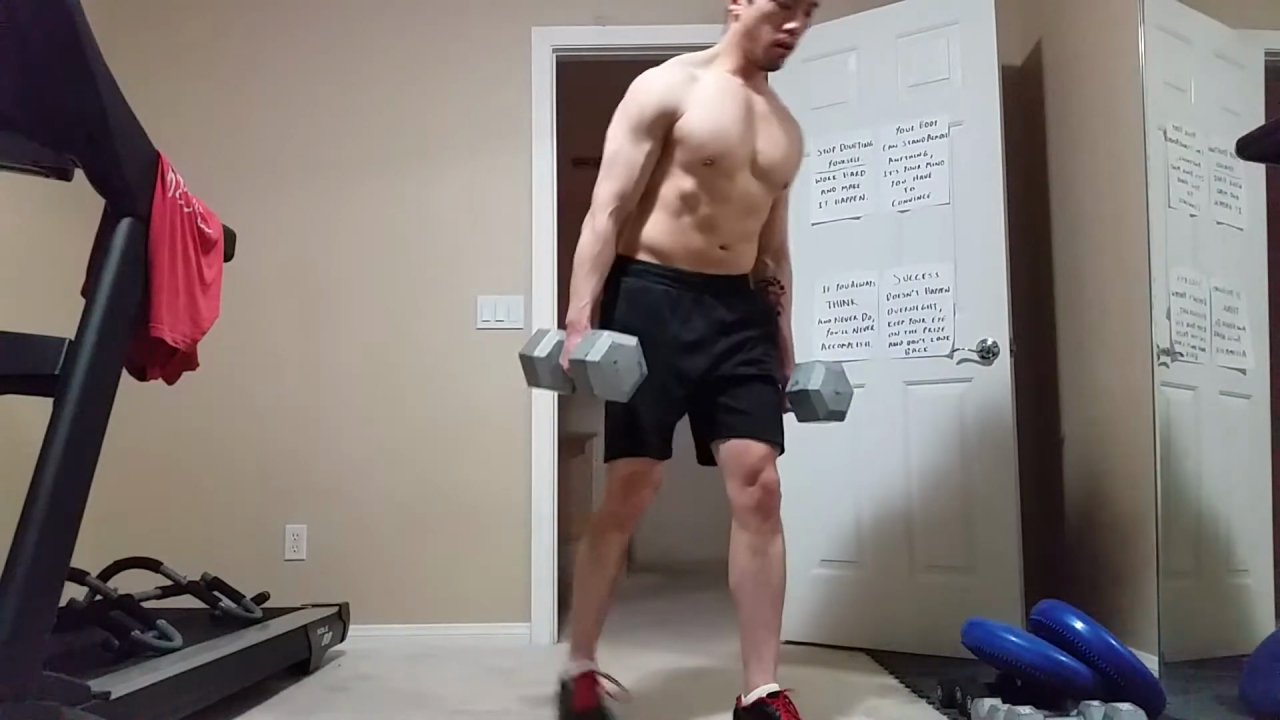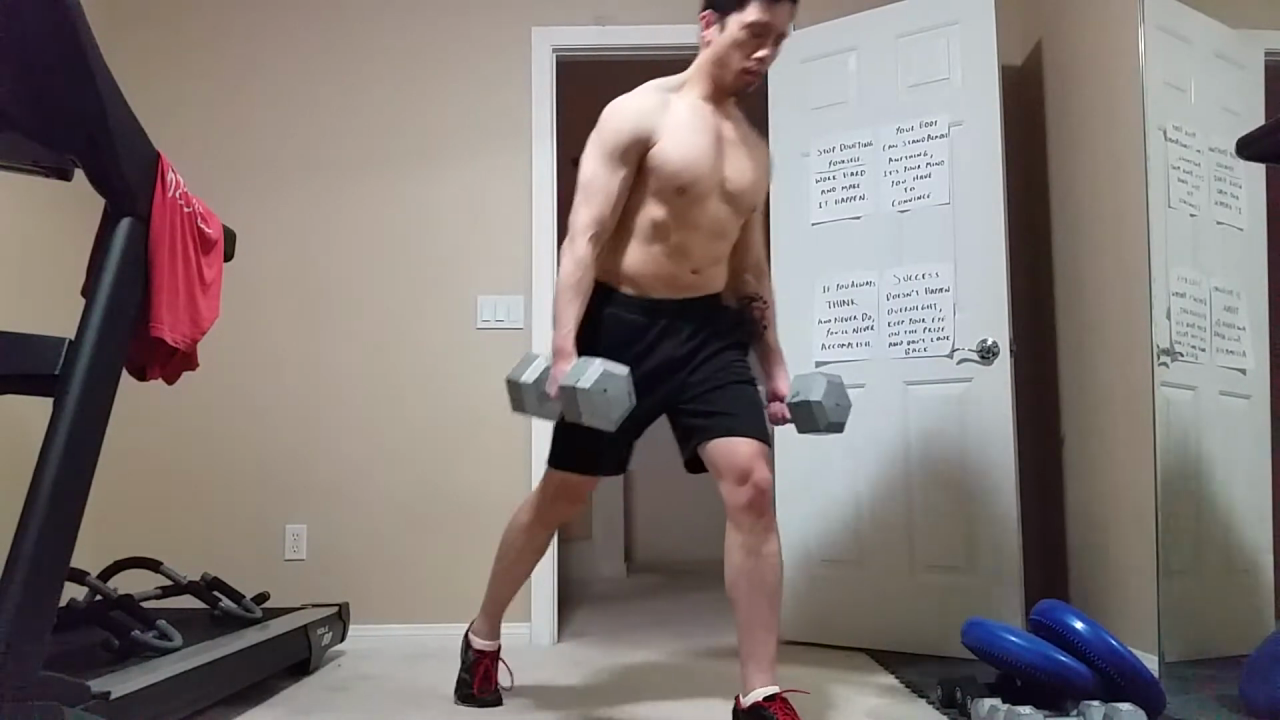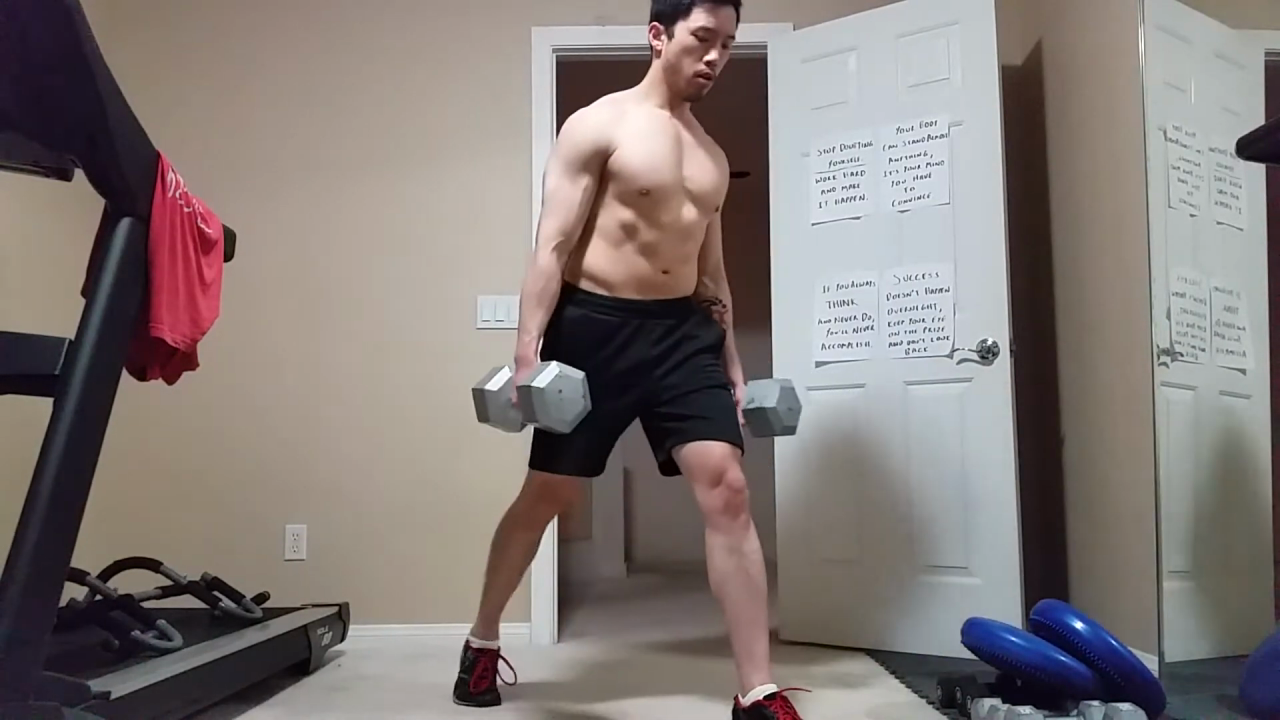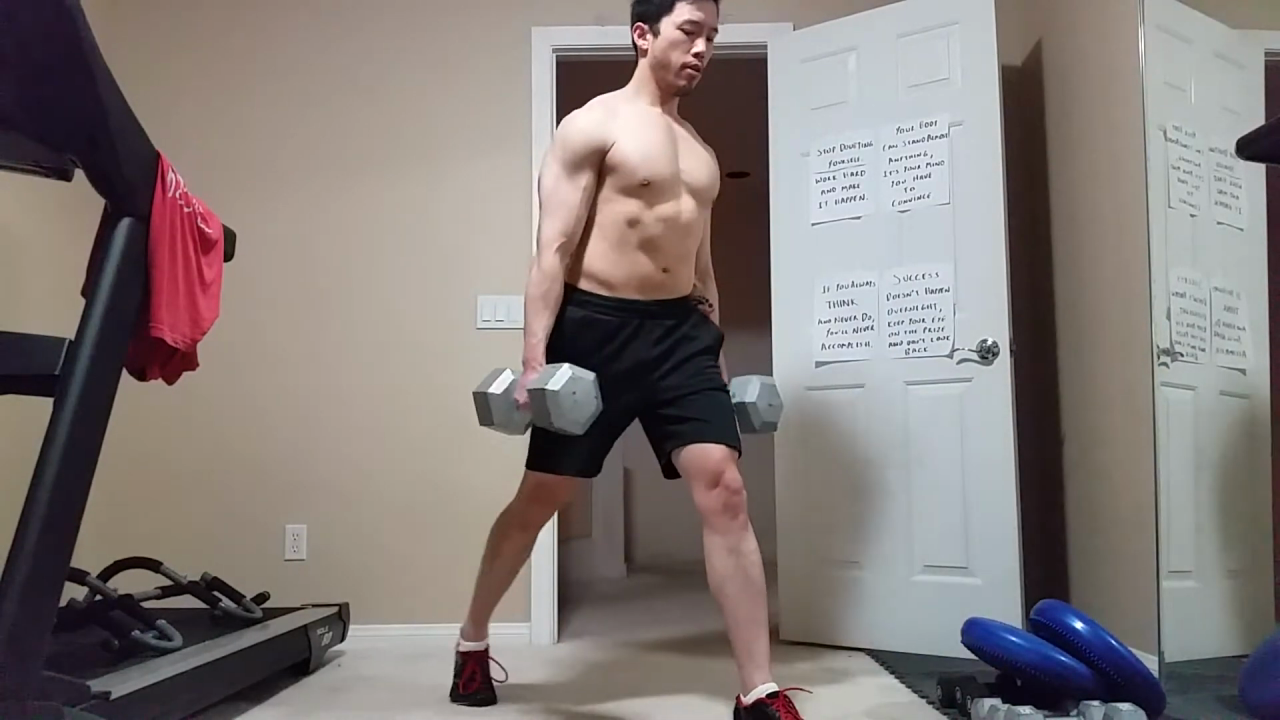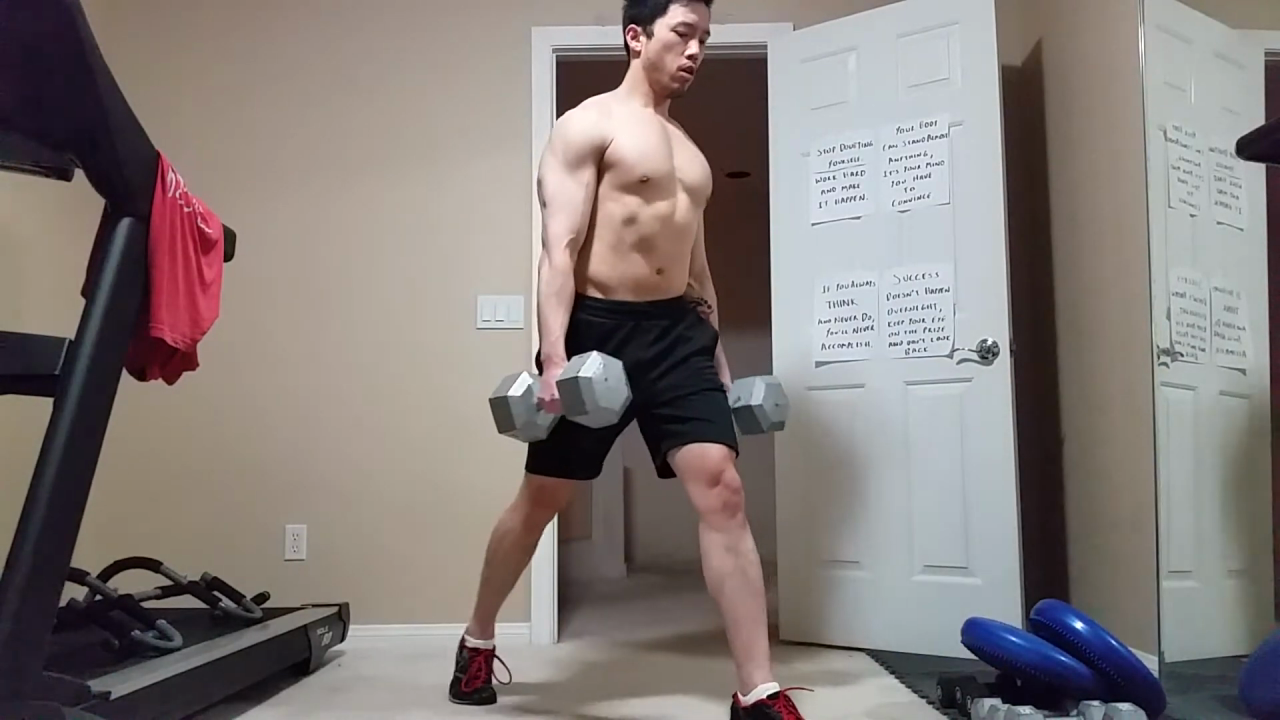
dt=0.4s
person 1, frame 1
left shoulder: (784, 124)
right shoulder: (668, 87)
right elbow: (606, 210)
left wrist: (783, 344)
right wrist: (577, 320)
left hip: (739, 309)
right hip: (655, 298)
left knee: (758, 487)
right knee: (630, 487)
person 1, frame 2
left shoulder: (755, 150)
right shoulder: (638, 115)
left elbow: (750, 265)
right elbow: (585, 237)
left wrist: (775, 365)
right wrist: (565, 344)
left hip: (710, 329)
right hip: (625, 323)
left knee: (751, 488)
right knee: (562, 494)
right ankle: (482, 639)
person 1, frame 3
left shoulder: (712, 156)
right shoulder: (597, 126)
right elbow: (552, 246)
left wrist: (733, 367)
right wrist: (526, 351)
left hip: (682, 331)
right hip: (596, 328)
left knee: (726, 492)
right knee: (545, 495)
right ankle: (484, 639)
person 1, frame 4
left shoulder: (701, 152)
right shoulder: (591, 126)
right elbow: (553, 248)
left wrist: (720, 359)
right wrist: (534, 356)
left hip: (681, 332)
right hip: (597, 328)
left knee: (725, 494)
right knee: (539, 497)
right ankle: (471, 638)
person 1, frame 5
left shoulder: (691, 152)
right shoulder: (587, 127)
right elbow: (560, 247)
left wrist: (719, 362)
right wrist: (556, 355)
left hip: (676, 332)
right hip: (597, 328)
left knee: (722, 493)
right knee: (541, 498)
right ankle: (476, 639)
